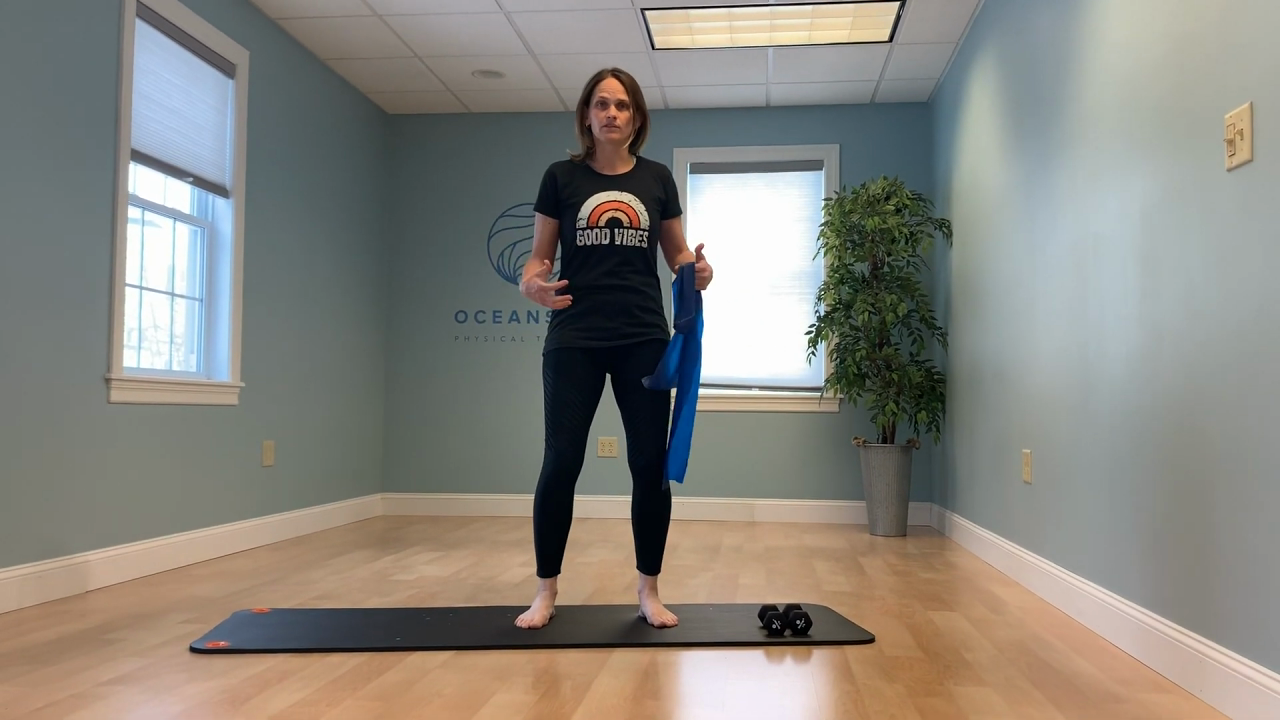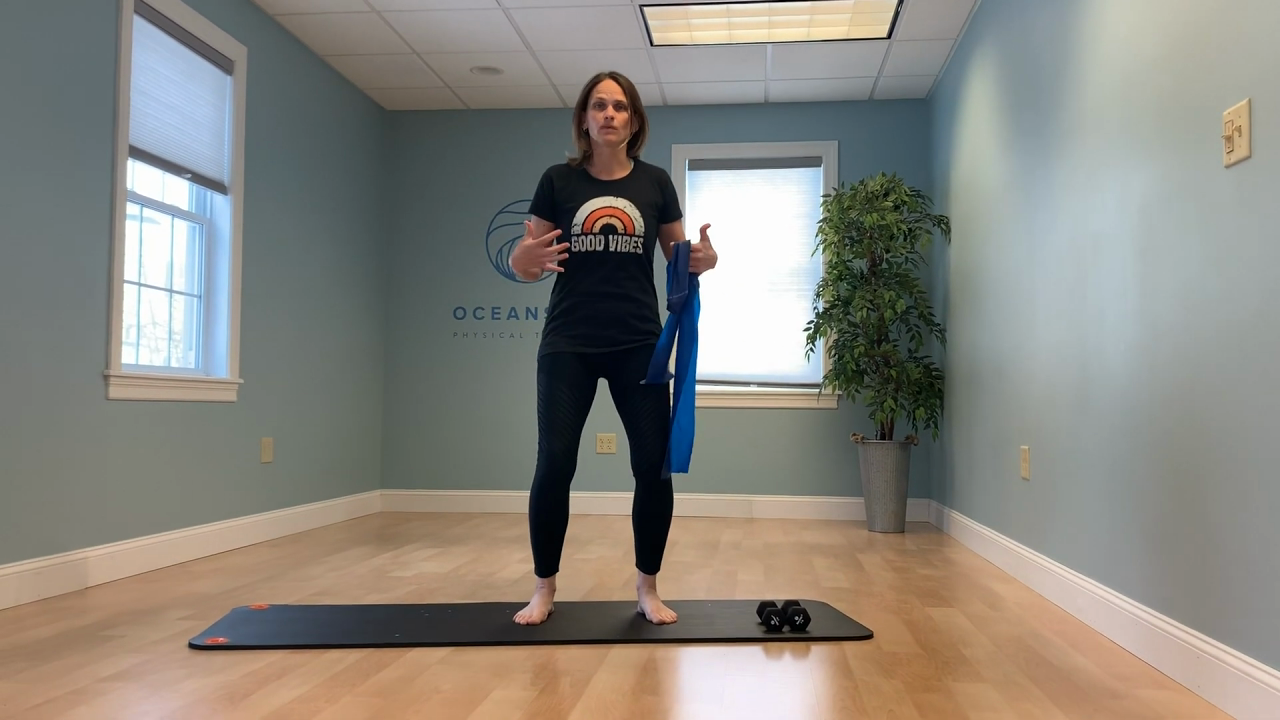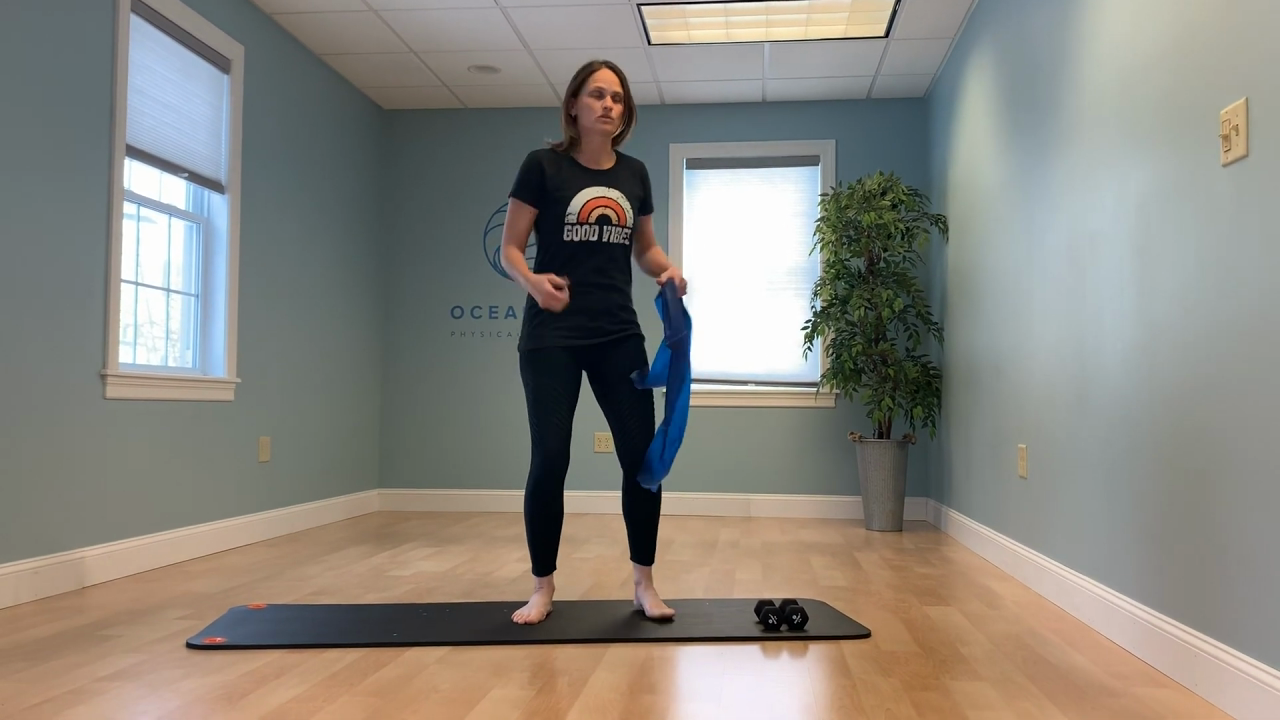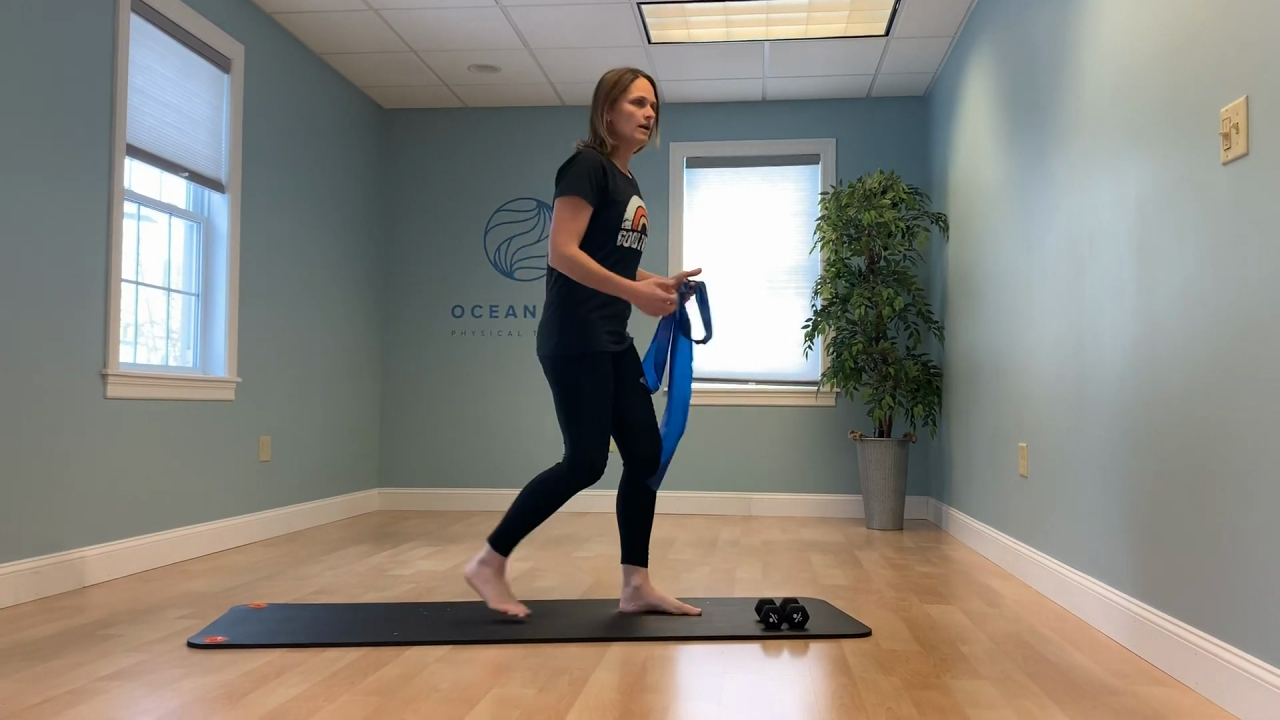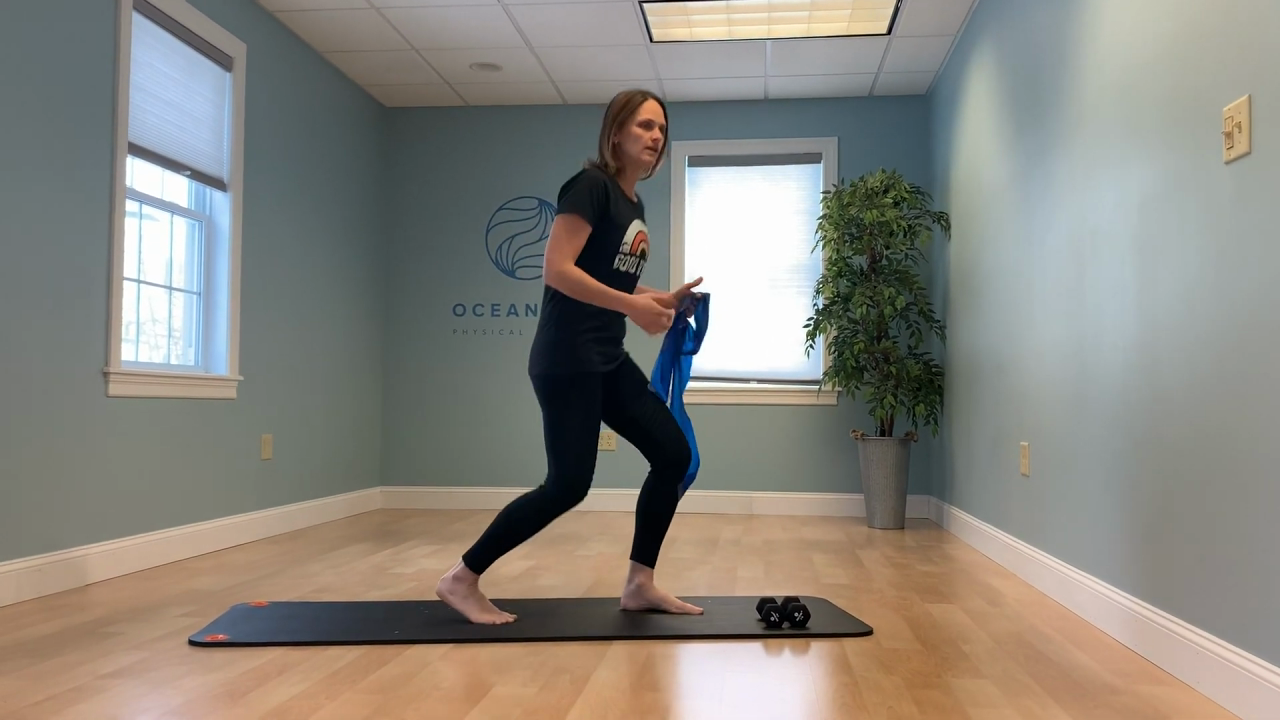
dt=0.5s
person 1, frame 1
left shoulder: (657, 178)
right shoulder: (561, 177)
left elbow: (676, 252)
right elbow: (540, 255)
left wrist: (697, 270)
right wrist: (531, 285)
left hip: (643, 340)
right hip: (574, 340)
left knee: (650, 463)
right knee: (561, 462)
left ankle: (649, 591)
right ankle: (545, 592)
person 1, frame 2
left shoulder: (655, 182)
right shoulder: (558, 181)
left elbow: (678, 254)
right elbow: (528, 261)
left wrist: (703, 258)
right wrist: (524, 260)
left hip: (637, 344)
right hip: (567, 344)
left knee: (654, 465)
right knee: (554, 464)
left ankle: (647, 589)
right ankle: (544, 589)
person 1, frame 3
left shoulder: (635, 173)
right shoulder: (543, 166)
right elbow: (510, 247)
left wrist: (667, 272)
right wrist: (532, 283)
left hip: (618, 334)
right hip: (552, 336)
left knee: (641, 452)
right knee: (551, 459)
left ankle: (644, 579)
right ankle: (542, 587)
person 1, frame 4
left shoulder: (626, 180)
right shoulder: (587, 166)
right elbow: (563, 252)
left wrist: (659, 283)
right wrist: (634, 293)
left hip: (610, 339)
right hip: (574, 339)
left knee: (646, 453)
right knee: (585, 461)
left ankle: (636, 585)
right ankle: (489, 562)
person 1, frame 5
left shoulder: (635, 204)
right shoulder: (590, 186)
right elbow: (556, 268)
left wrist: (666, 301)
right wrist: (633, 307)
left hip: (610, 361)
right hip: (567, 359)
left knee: (674, 455)
right knee: (568, 485)
left ankle: (639, 584)
right ankle: (461, 579)
